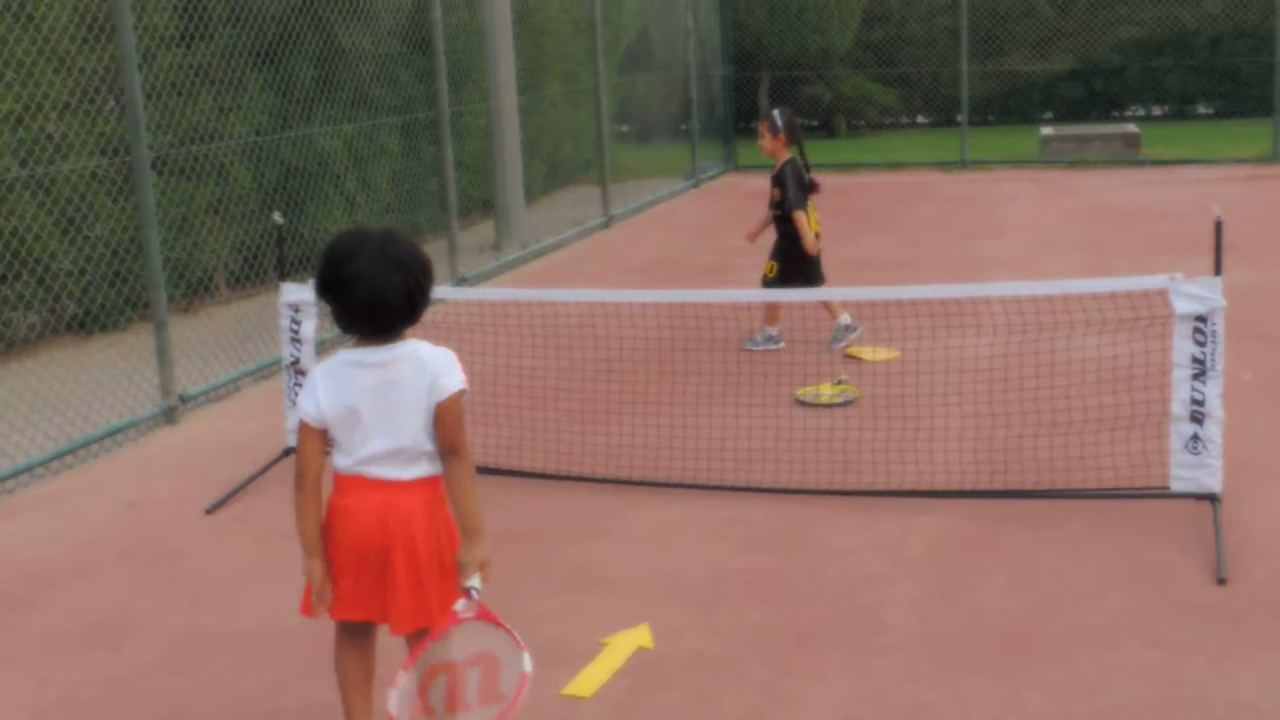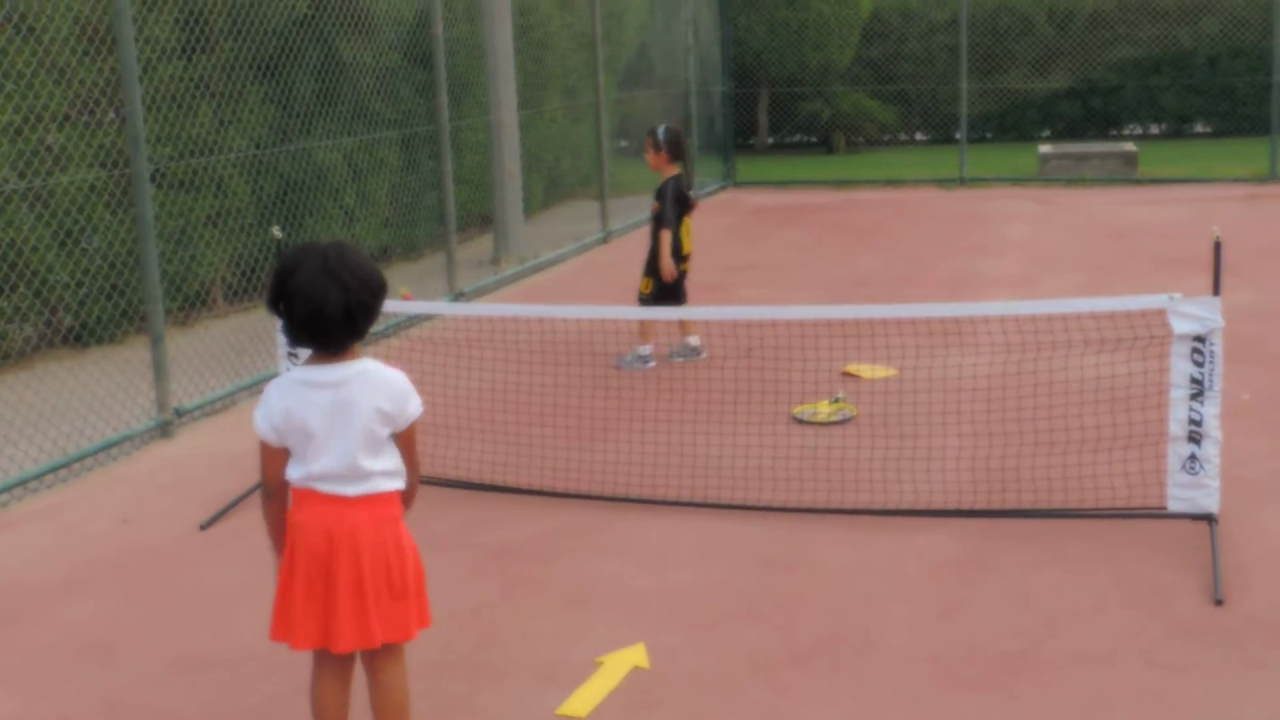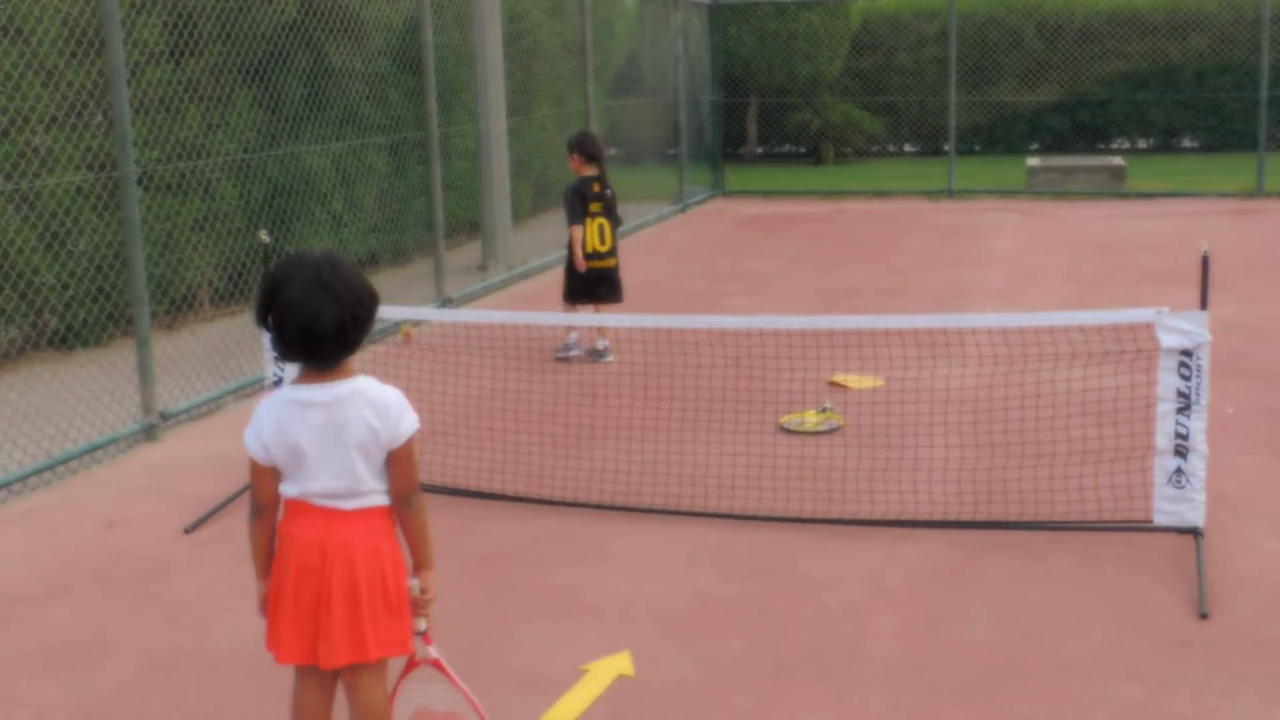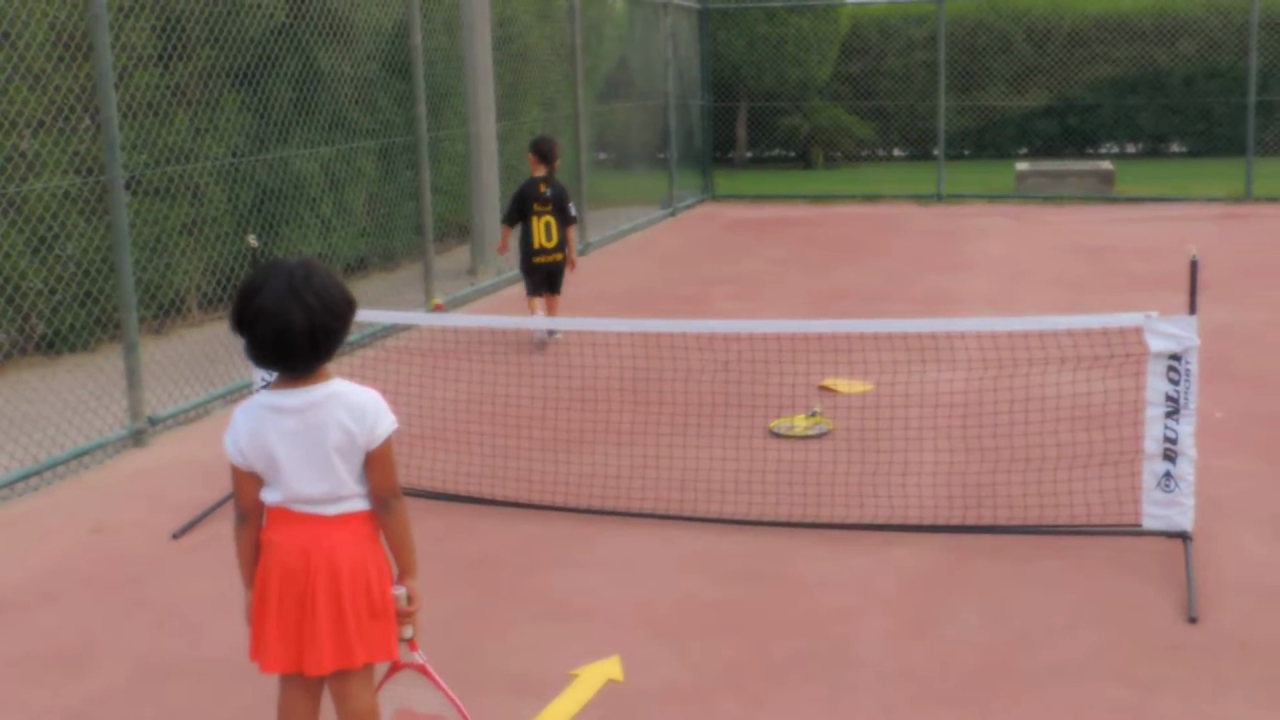
dt=0.7s
person 1, frame 1
left shoulder: (324, 379)
right shoulder: (437, 365)
left elbow: (308, 473)
right elbow: (454, 454)
left wrist: (312, 555)
right wrist: (473, 534)
left hip: (355, 515)
right hip: (419, 513)
left knee: (353, 635)
right knee: (430, 641)
person 1, frame 2
left shoulder: (280, 395)
right shoulder: (391, 385)
left elbow: (274, 488)
right elbow: (410, 474)
left wrist: (281, 552)
left hip: (312, 529)
right hip: (376, 527)
left knee: (329, 658)
right knee: (384, 657)
person 1, frame 3
left shoulder: (271, 413)
right shoulder: (385, 403)
left elbow: (263, 508)
right elbow: (407, 497)
left wrist: (264, 576)
right wrist: (423, 566)
left hip: (302, 546)
right hip: (366, 546)
left knee: (311, 671)
right knee: (364, 672)
person 1, frame 4
left shoulder: (248, 420)
right shoulder: (363, 406)
left elbow: (246, 516)
right elbow: (388, 499)
left wrist: (251, 585)
right wrist: (408, 571)
left hip: (285, 555)
right hip: (349, 553)
left knee: (296, 681)
right knee: (353, 681)
person 2, frame 1
left shoulder: (789, 170)
right shoulder: (783, 169)
left elbow: (797, 206)
left wrist: (805, 234)
right wrist: (759, 228)
left hip: (793, 240)
right hip: (790, 238)
left knee: (772, 285)
right knee: (813, 285)
left ankle: (771, 335)
right ankle: (846, 324)
person 2, frame 2
left shoulder: (669, 187)
right shoulder: (679, 183)
left elbow: (666, 225)
left wrist: (665, 256)
left hip: (666, 257)
right hip: (680, 256)
left knee: (648, 303)
right knee: (674, 302)
left ankle: (643, 353)
right ankle: (693, 345)
person 2, frame 3
left shoulder: (575, 190)
right shoulder: (608, 189)
left elbow: (576, 224)
left wrist: (576, 252)
left hip: (584, 259)
right hip: (608, 258)
left knee: (571, 300)
right knee: (600, 302)
left ankle: (571, 342)
right ankle: (602, 346)
person 2, frame 4
left shoulder: (523, 191)
right shoulder: (560, 190)
left elbow: (509, 222)
right elbow: (570, 225)
left wrist: (503, 243)
right wrist: (571, 252)
left hip: (532, 254)
right hip: (556, 253)
left knee: (535, 293)
right knee: (552, 292)
right ankle: (553, 326)
